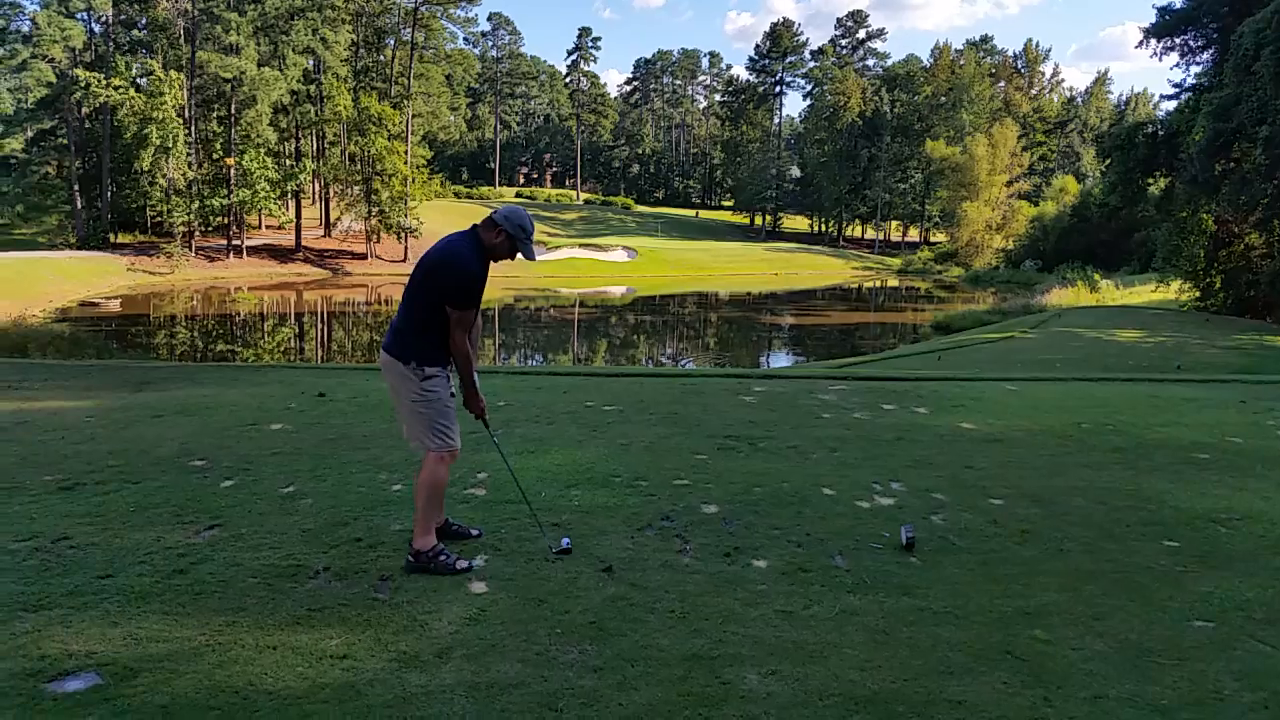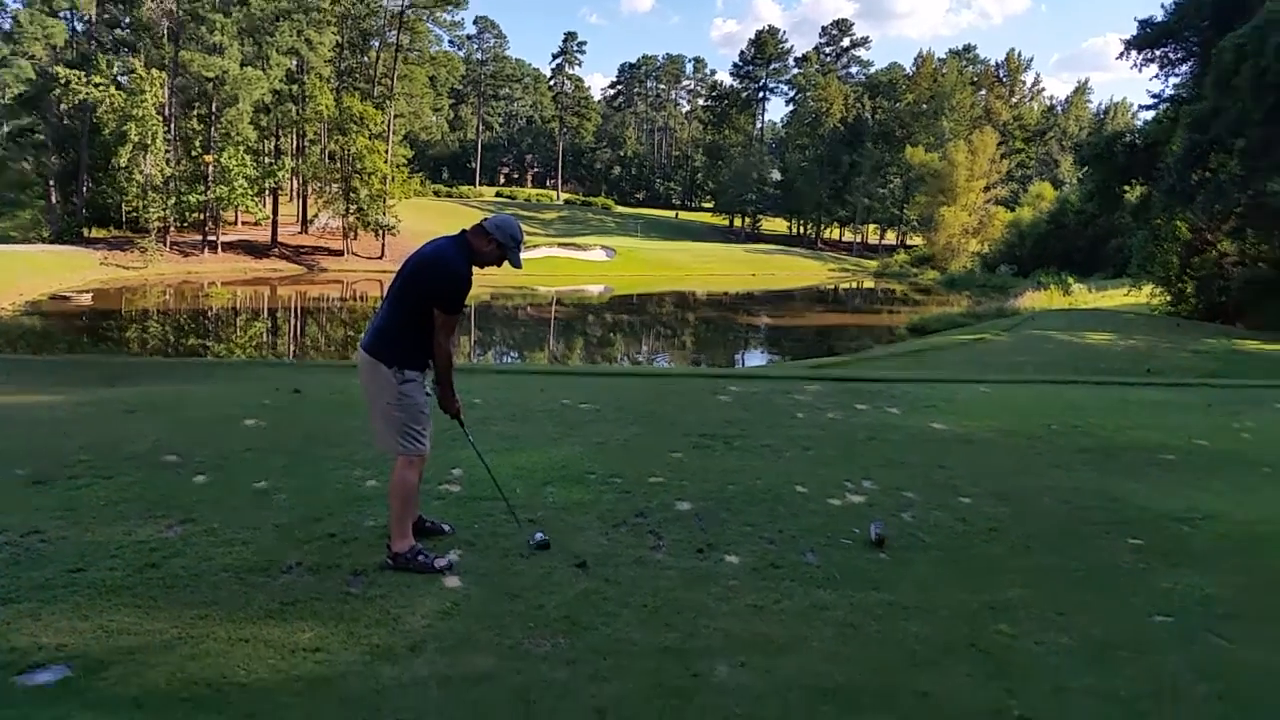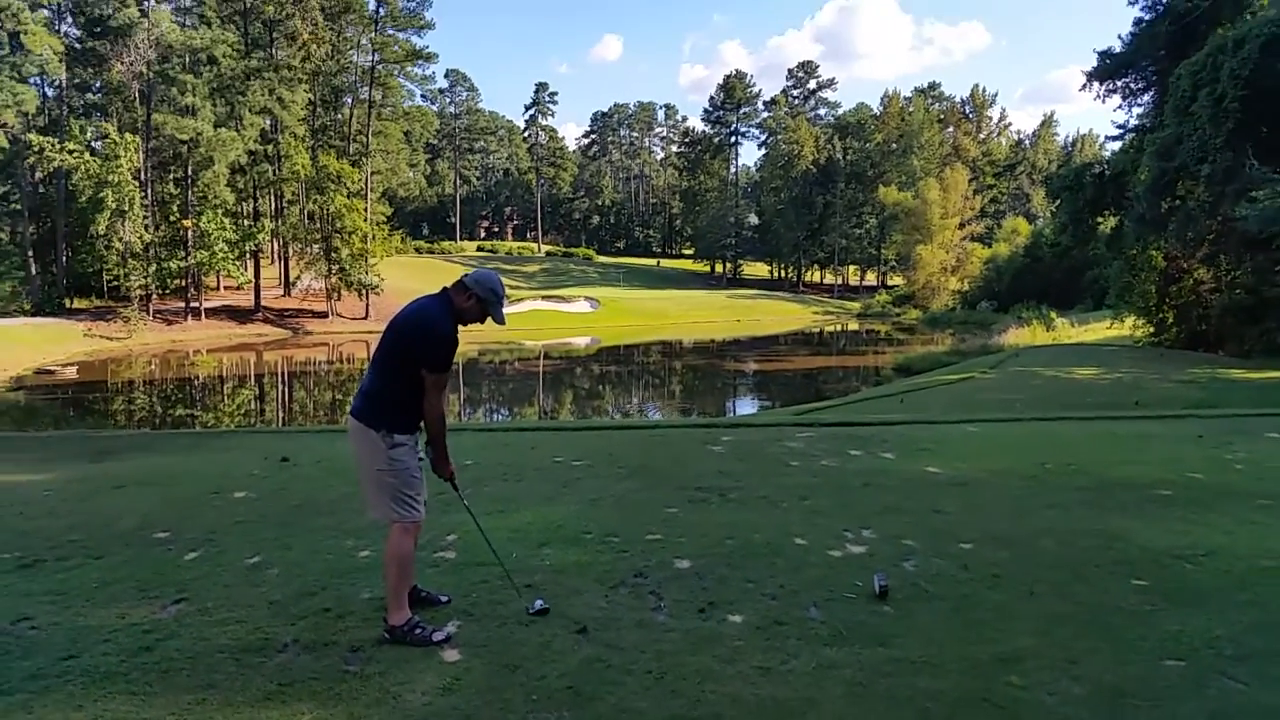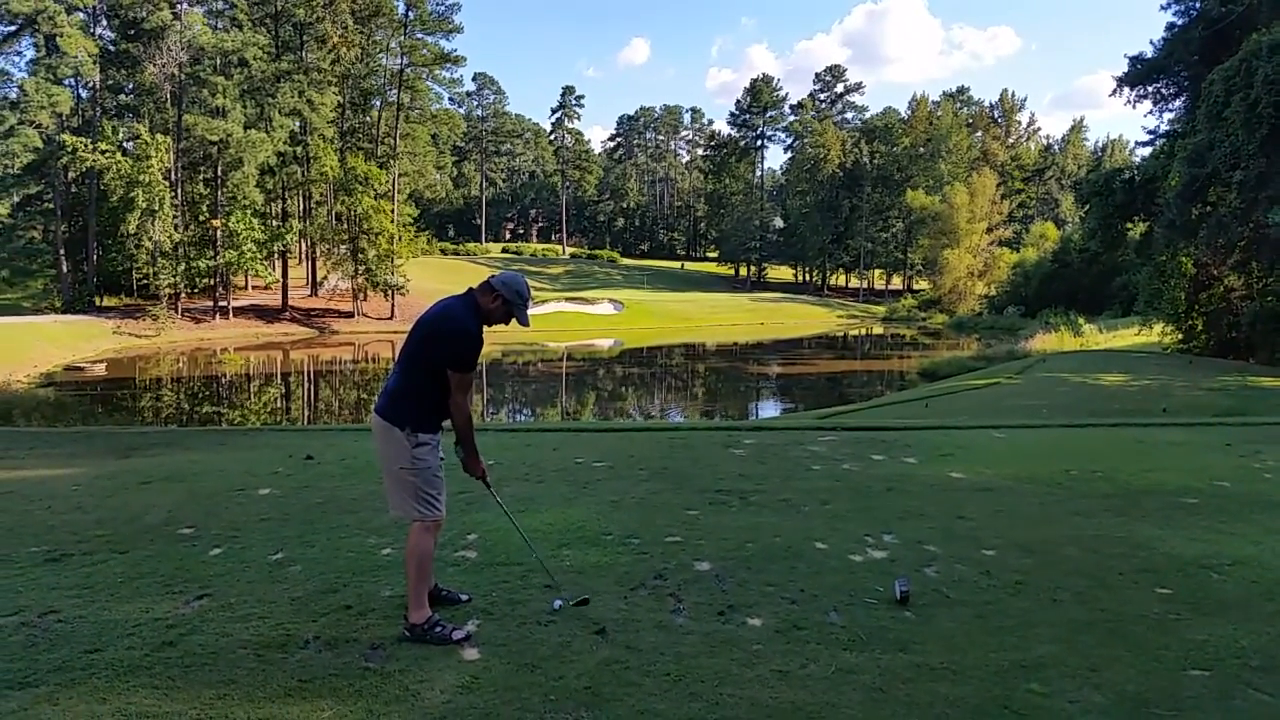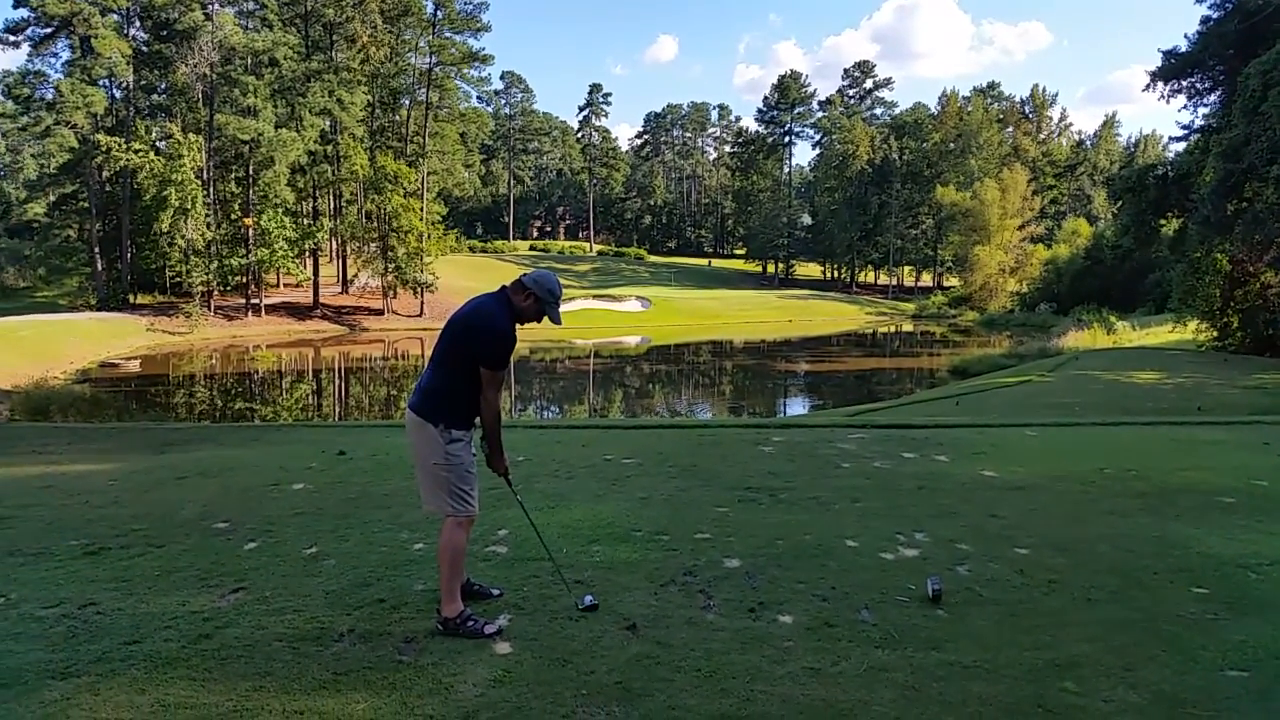
dt=1s
person 1, frame 1
left shoulder: (468, 250)
right shoulder: (463, 262)
left elbow: (470, 322)
right elbow: (458, 335)
left wrist: (471, 376)
right wrist: (471, 391)
left hip: (424, 357)
right hip: (414, 361)
left knee: (440, 446)
right knee: (443, 449)
left ankle: (436, 521)
right ankle: (423, 545)
person 1, frame 2
left shoulder: (449, 251)
right shoulder: (453, 268)
left elbow: (440, 331)
right elbow: (441, 339)
left wrist: (444, 384)
right wrist: (447, 393)
left hip: (392, 355)
right hip: (393, 362)
left knee: (414, 446)
right knee: (411, 453)
left ankle: (409, 518)
right ankle: (401, 546)
person 1, frame 3
left shoulder: (431, 309)
right shoulder: (438, 326)
right elbow: (433, 400)
left wrist: (434, 449)
right wrist: (441, 457)
left hip: (387, 421)
right hip: (384, 428)
left knee: (411, 513)
right knee: (406, 520)
left ankle: (405, 588)
right ankle: (398, 619)
person 1, frame 4
left shoulder: (456, 310)
right shoulder: (464, 327)
right elbow: (458, 399)
left wrist: (463, 446)
right wrist: (471, 455)
left hip: (409, 420)
right hip: (407, 427)
left knee: (428, 513)
right knee: (426, 518)
left ankle: (426, 587)
right ankle: (418, 618)
person 1, frame 5
left shoulder: (489, 307)
right shoulder: (497, 325)
right elbow: (489, 396)
left wrist: (488, 443)
right wrist: (496, 452)
left hip: (439, 416)
right hip: (441, 423)
left knee: (459, 510)
right knee: (460, 515)
left ankle: (458, 581)
right ankle: (451, 611)
